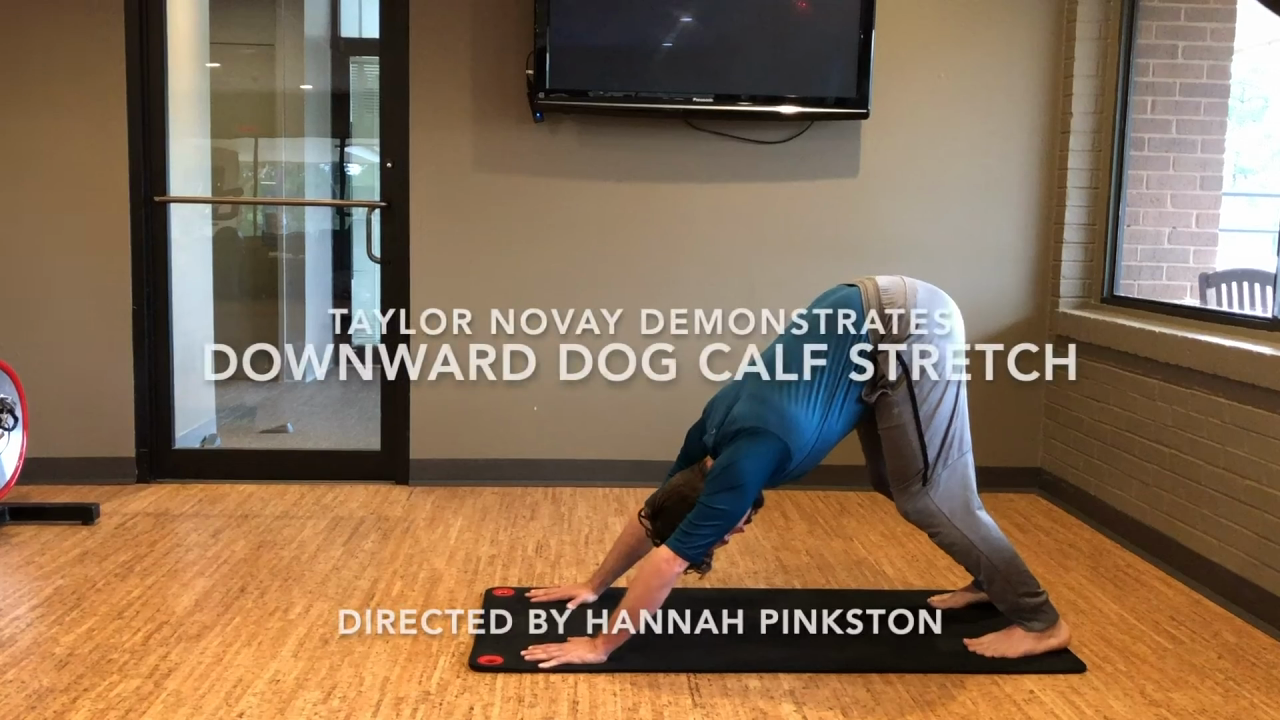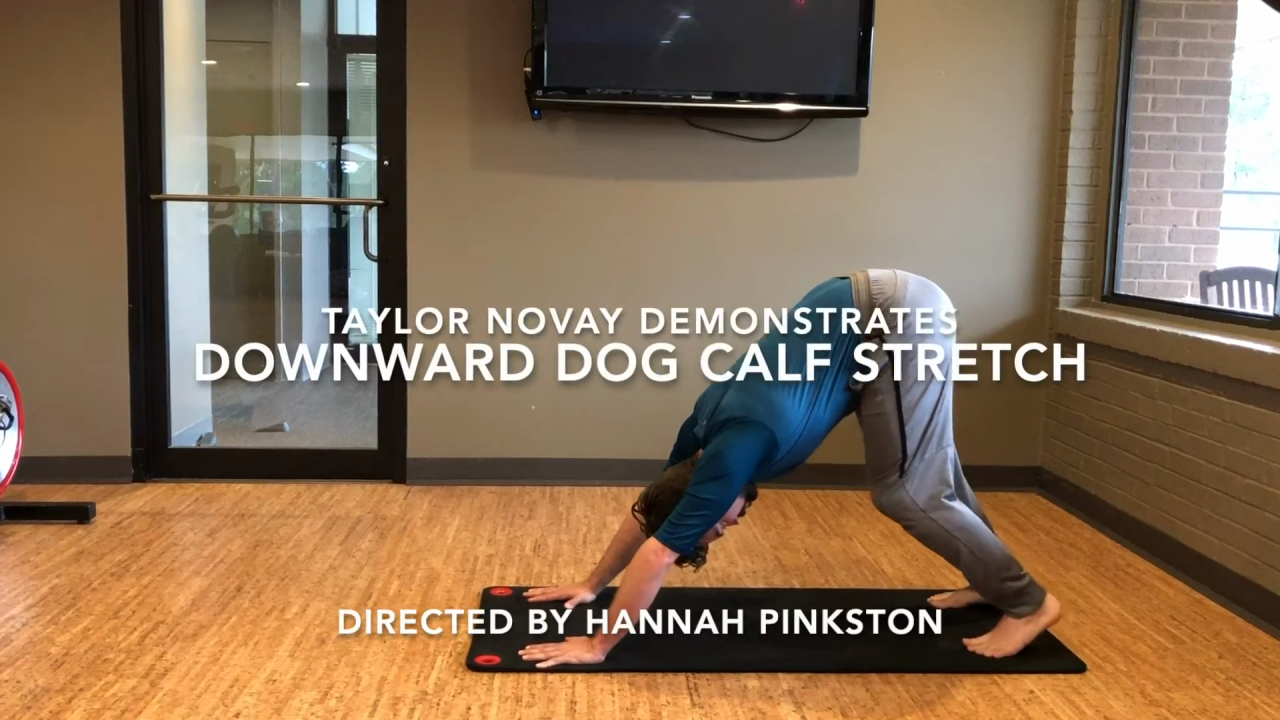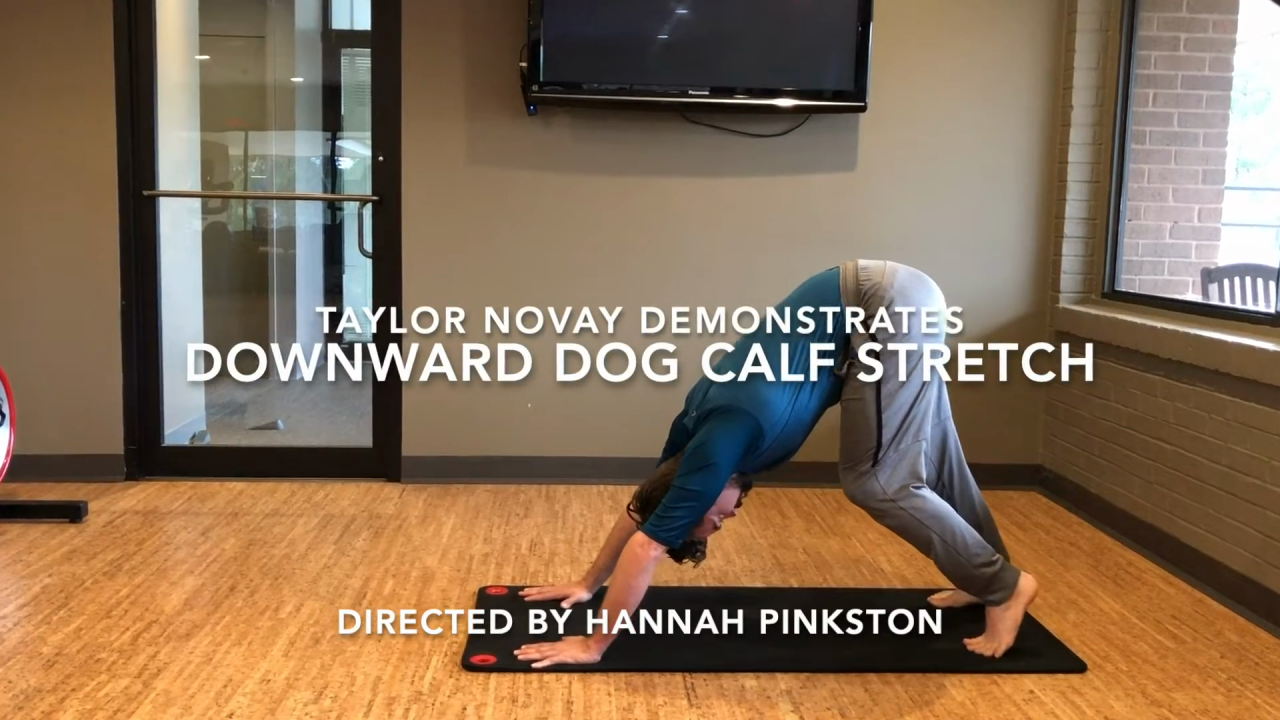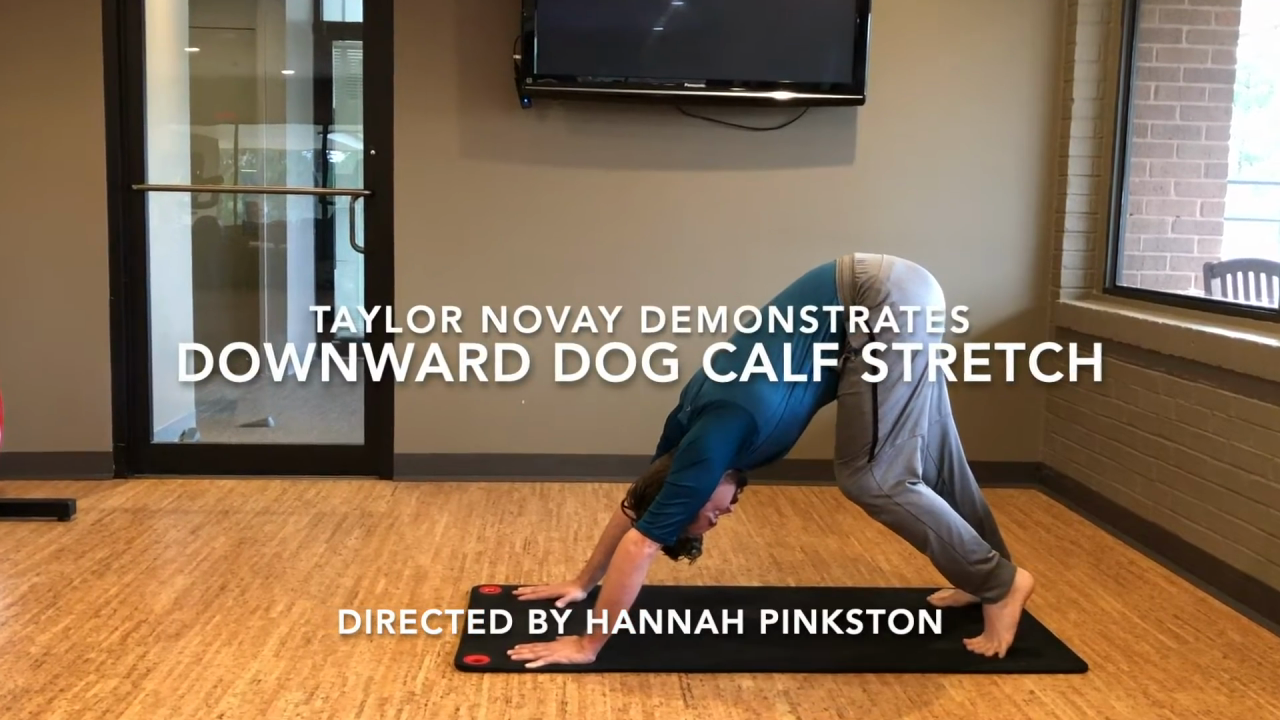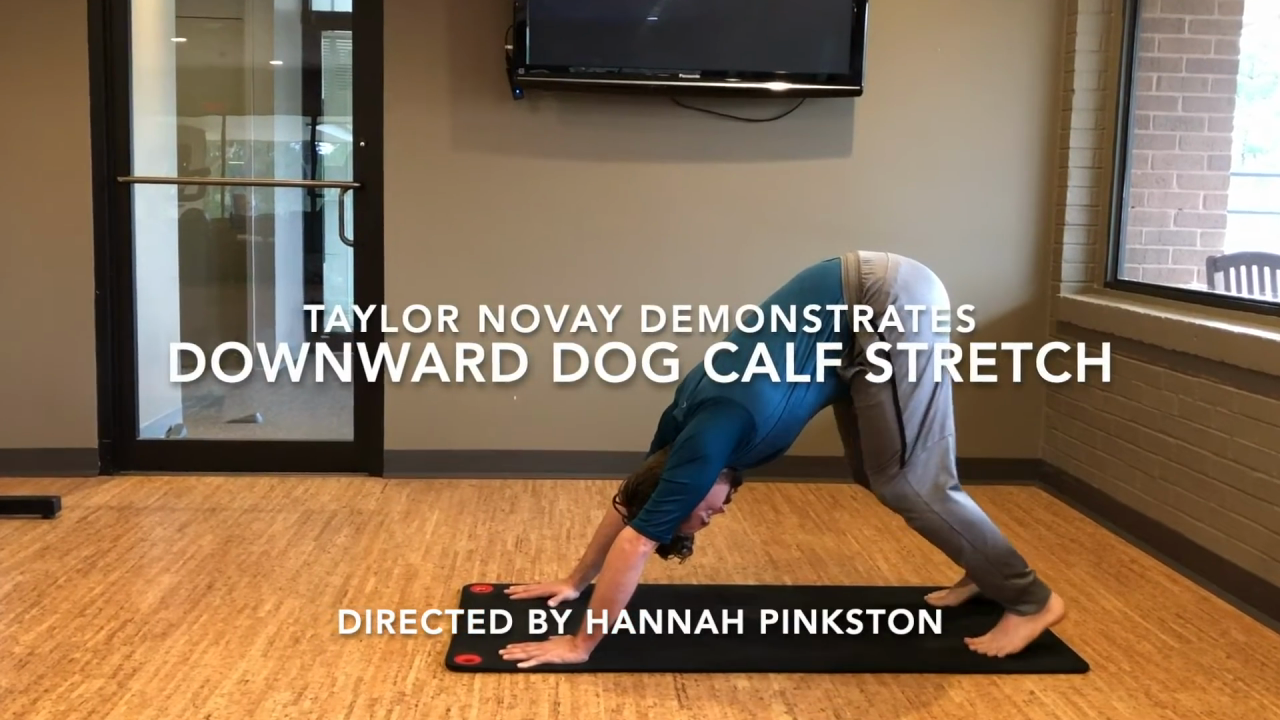
dt=0.7s
person 1, frame 1
left shoulder: (745, 462)
right shoulder: (711, 433)
left elbow: (668, 561)
right elbow: (654, 513)
left wrist: (601, 645)
right wrist: (593, 585)
left hip: (908, 327)
right hip: (879, 315)
left knee: (928, 496)
right knee: (895, 482)
left ankle: (1038, 621)
right ankle: (992, 581)
person 1, frame 2
left shoulder: (732, 455)
right shoulder: (704, 430)
left elbow: (657, 553)
right elbow: (648, 511)
left wrist: (597, 646)
right wrist: (592, 585)
left hip: (900, 317)
right hip: (882, 310)
left knee: (905, 492)
right knee: (929, 473)
left ankle: (1027, 603)
right ankle: (990, 581)
person 1, frame 3
left shoulder: (717, 447)
right shoulder: (698, 424)
left elbow: (645, 545)
right elbow: (643, 506)
left wrist: (593, 644)
right wrist: (588, 584)
left hip: (885, 305)
right hip: (885, 300)
left knee: (877, 482)
right knee: (933, 464)
left ankle: (1003, 587)
right ankle: (986, 575)
person 1, frame 4
left shoulder: (712, 444)
right shoulder: (692, 421)
left elbow: (640, 544)
right elbow: (636, 504)
left wrist: (588, 645)
right wrist: (583, 583)
left hip: (885, 299)
right hip: (888, 294)
left knee: (873, 478)
right knee: (931, 462)
left ankle: (1001, 584)
right ankle: (984, 573)
person 1, frame 5
left shoulder: (708, 440)
right shoulder: (686, 418)
left elbow: (635, 543)
right elbow: (629, 502)
left wrist: (580, 644)
right wrist: (575, 581)
left hip: (890, 301)
right hip: (869, 297)
left knee: (906, 482)
right knee: (874, 469)
left ankle: (1030, 600)
right ankle: (987, 571)
